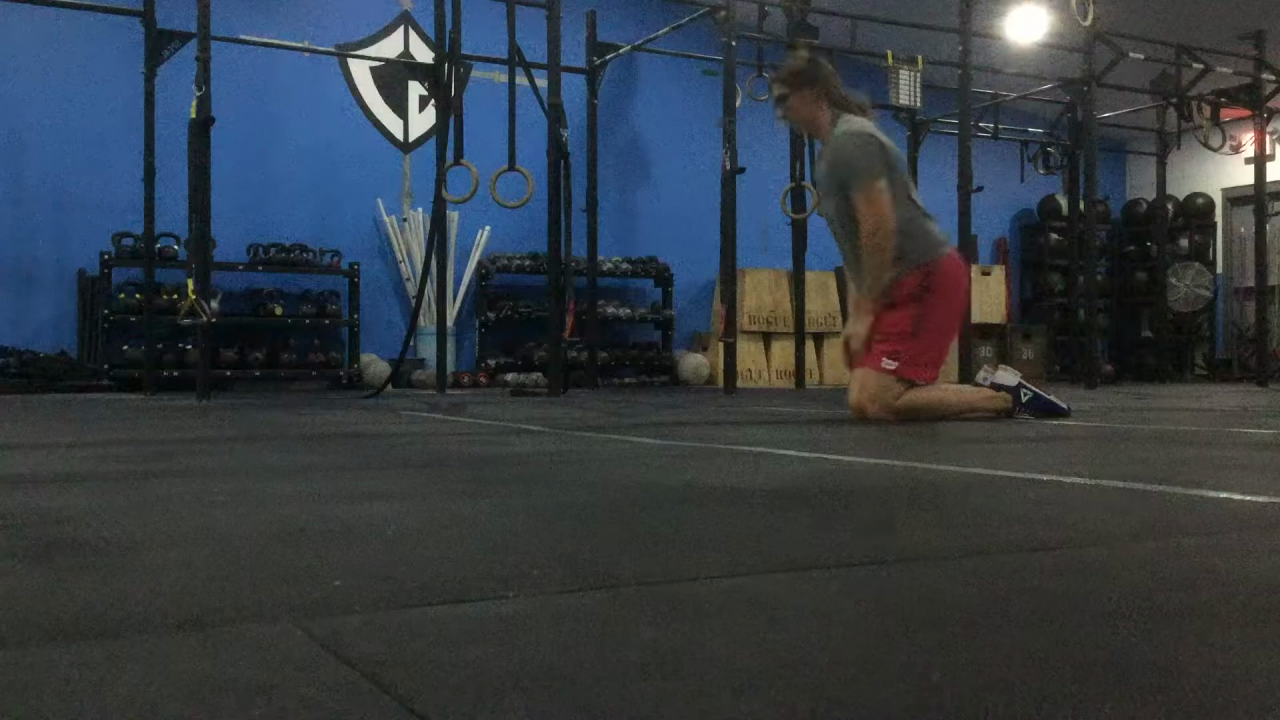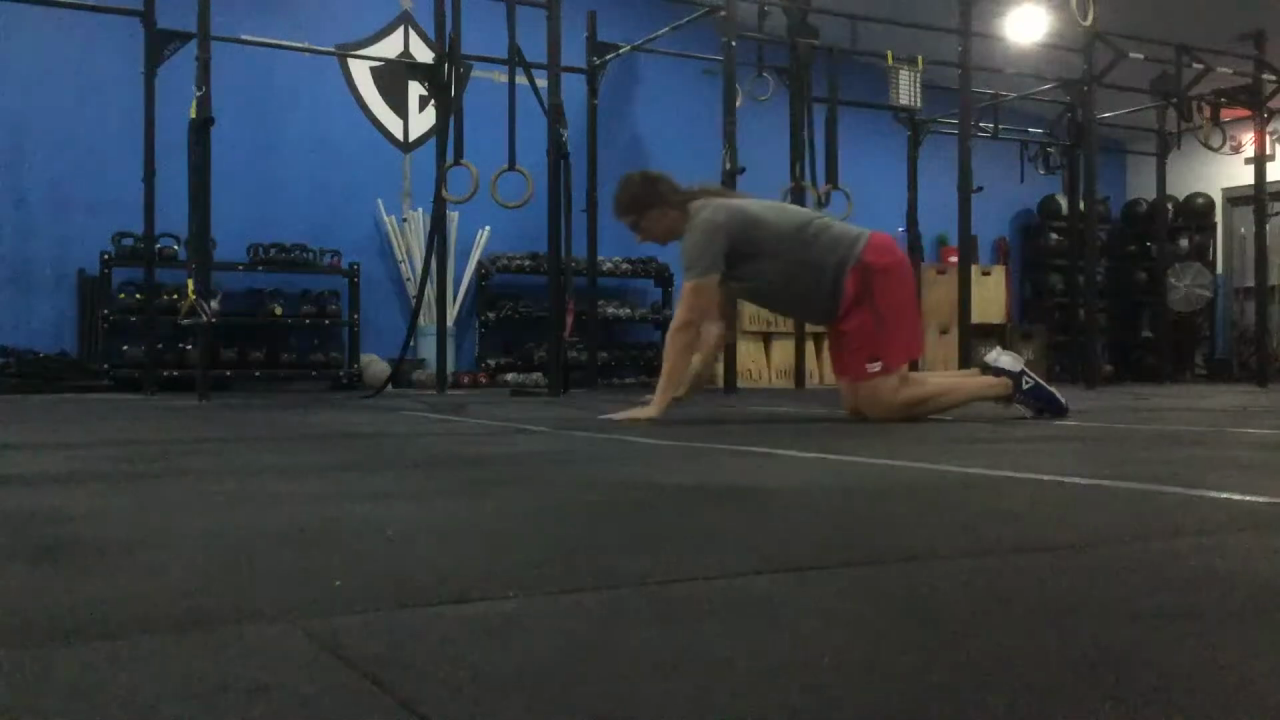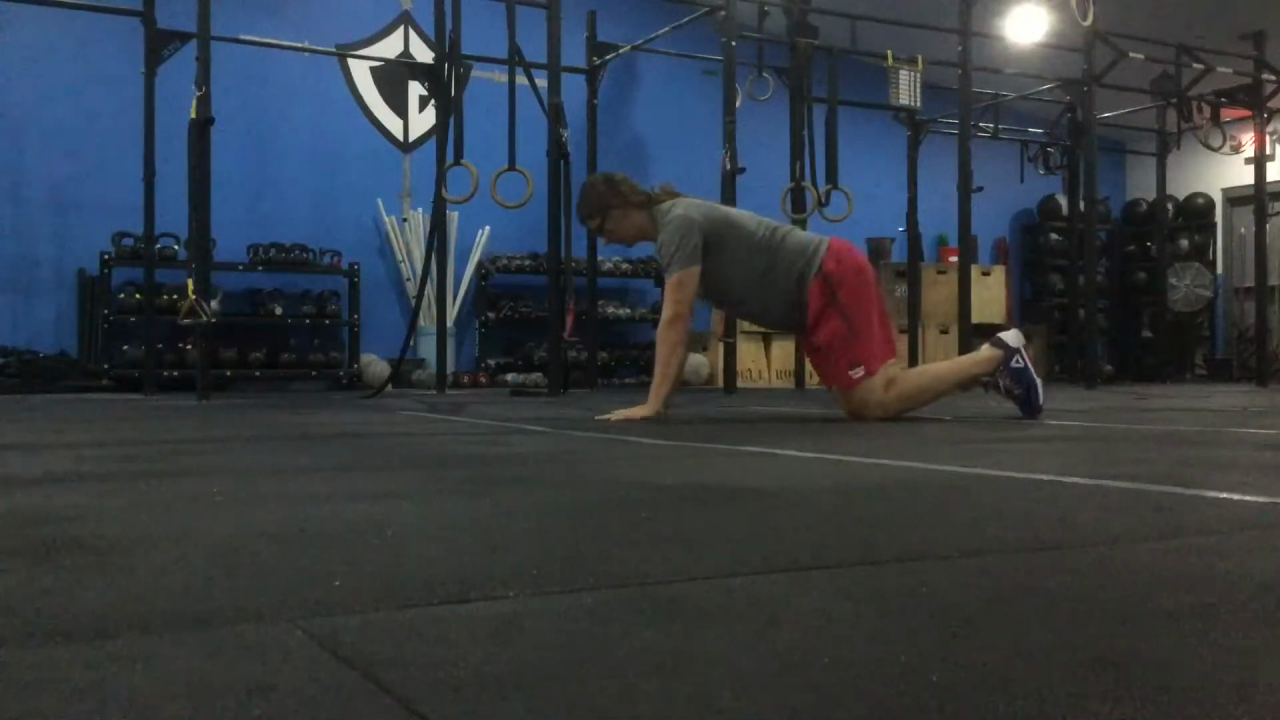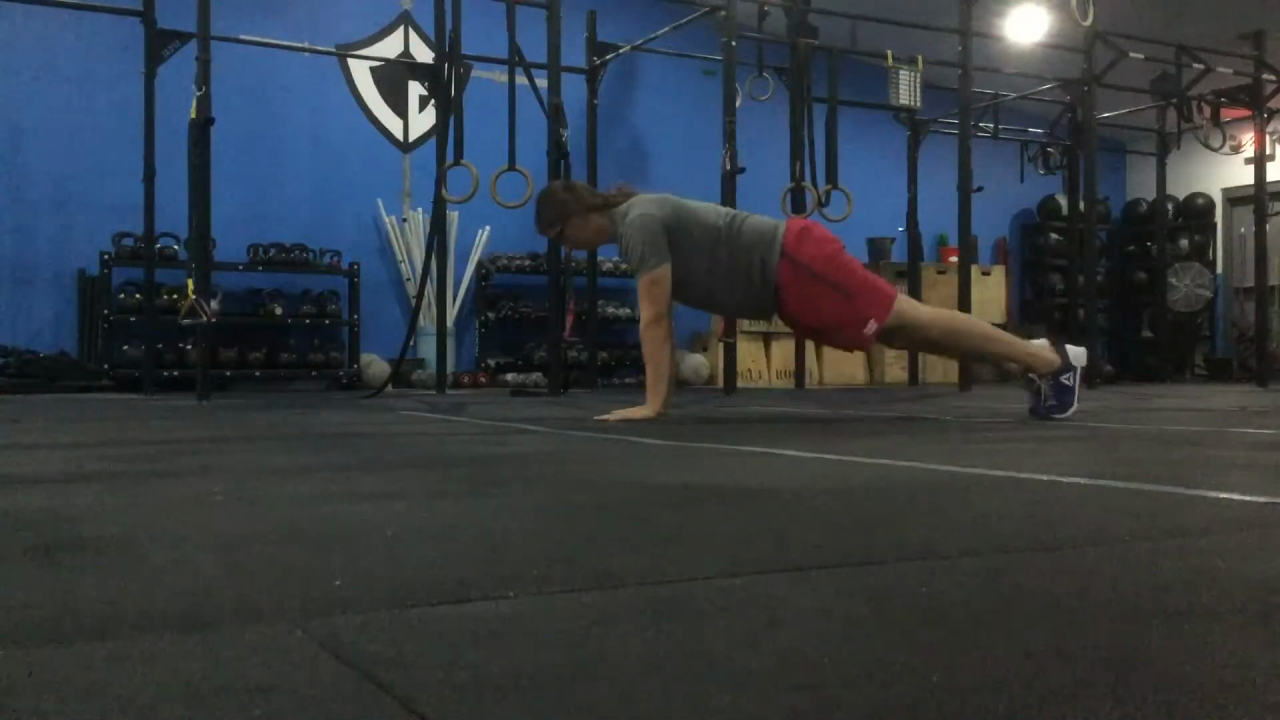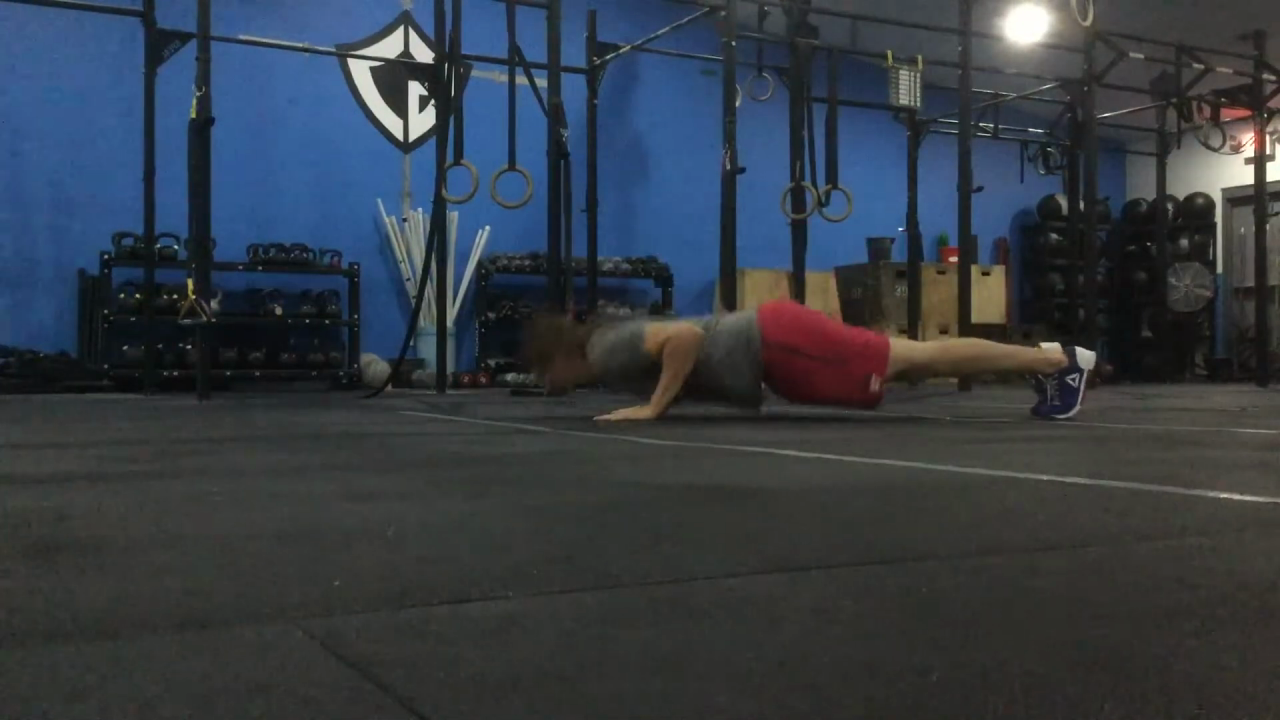
dt=1s
person 1, frame 1
left shoulder: (851, 139)
right shoulder: (833, 149)
left elbow: (880, 230)
left wrist: (866, 312)
right wrist: (854, 317)
left hip: (925, 280)
right hip: (902, 286)
left knee: (877, 404)
right knee: (861, 403)
left ankle: (1006, 396)
right ankle: (991, 385)
person 1, frame 2
left shoulder: (705, 226)
right shoulder: (718, 223)
left elbow: (686, 323)
right elbow: (715, 321)
left wrist: (658, 405)
right wrist: (684, 383)
left hip: (872, 271)
right hip: (858, 280)
left knee: (879, 403)
right knee: (859, 402)
left ankle: (1006, 383)
right ankle: (993, 374)
person 1, frame 3
left shoulder: (677, 223)
right shoulder: (680, 223)
left elbow: (675, 319)
right elbow: (682, 320)
left wrist: (652, 404)
right wrist: (661, 396)
left hip: (833, 279)
right hip: (821, 290)
left knee: (876, 403)
right knee: (862, 402)
left ankle: (998, 355)
right ankle: (988, 367)
person 1, frame 4
left shoulder: (639, 223)
right shoulder: (637, 220)
left elbow: (654, 319)
right elbow: (662, 321)
left wrist: (652, 403)
right wrist: (661, 396)
left hip: (795, 260)
right hip: (789, 271)
left knee: (912, 321)
right knee: (904, 332)
left ankle: (1050, 361)
right ankle: (1030, 357)
person 1, frame 5
left shoulder: (609, 350)
right shoulder: (609, 337)
left elbow: (687, 338)
left wrist: (652, 408)
right wrist: (655, 398)
left hip: (776, 346)
right hip: (769, 336)
left knee: (915, 358)
right knee: (911, 359)
left ankle: (1057, 362)
right ankle: (1041, 357)
